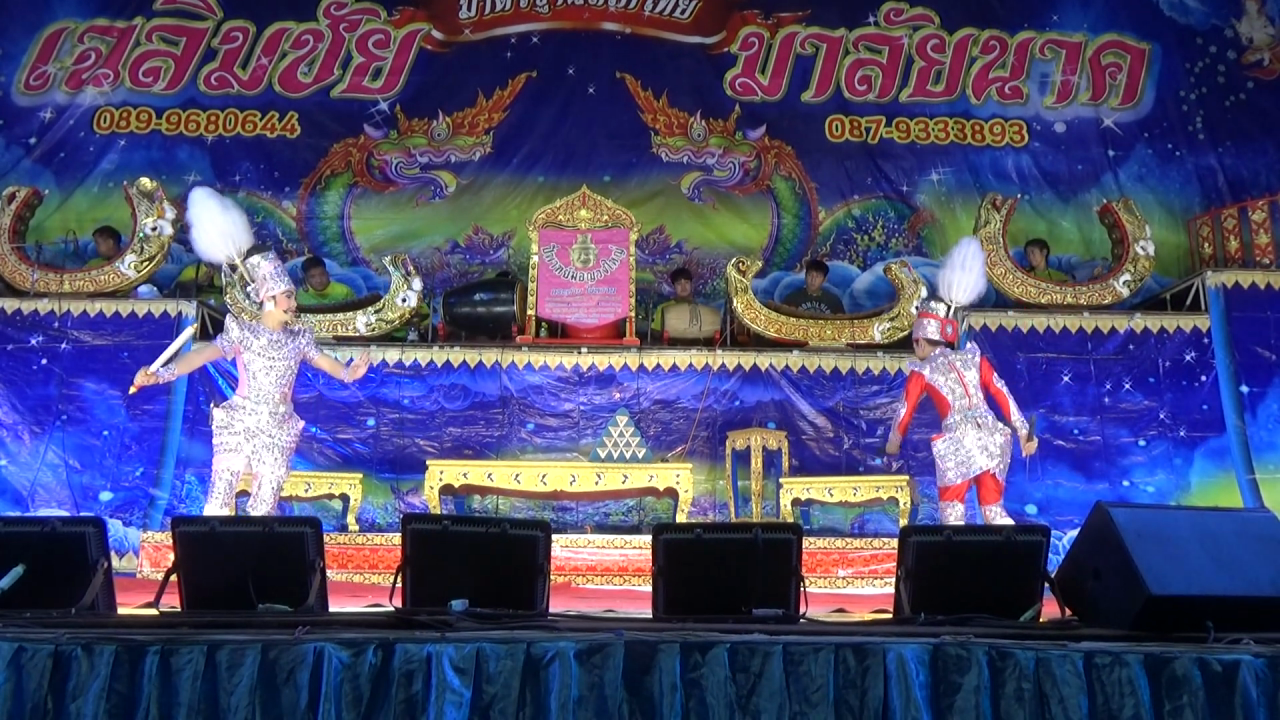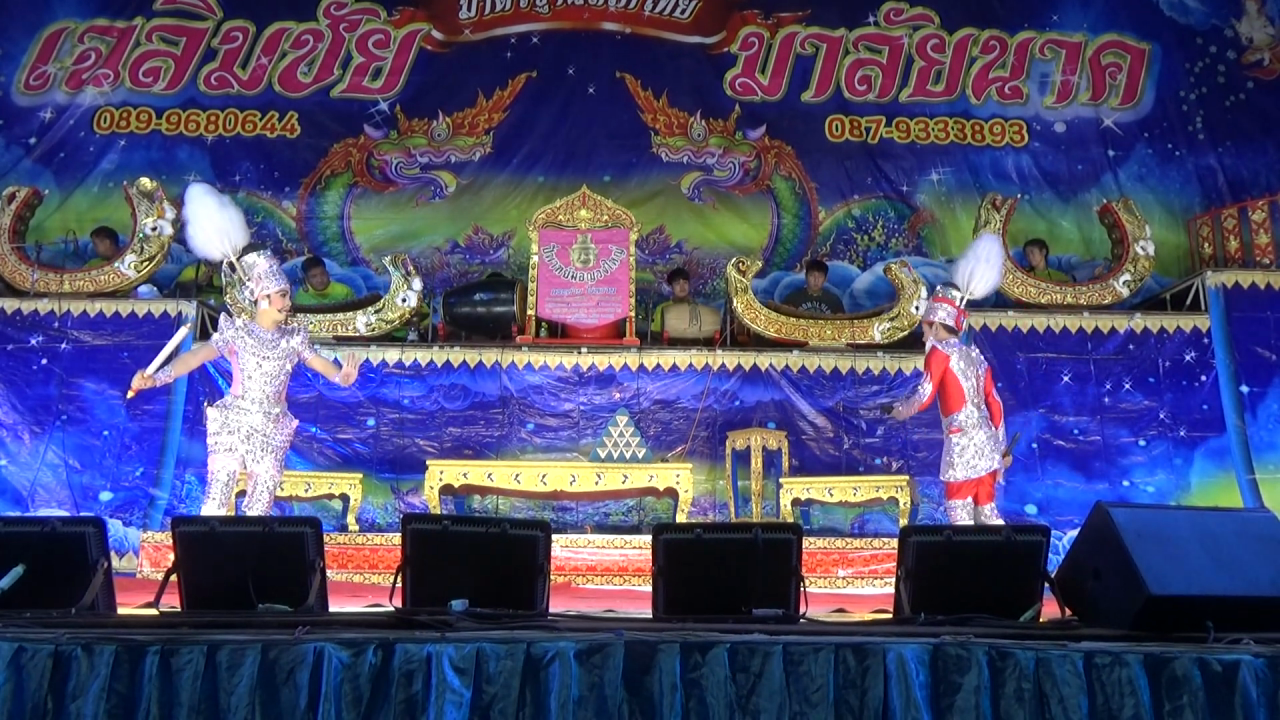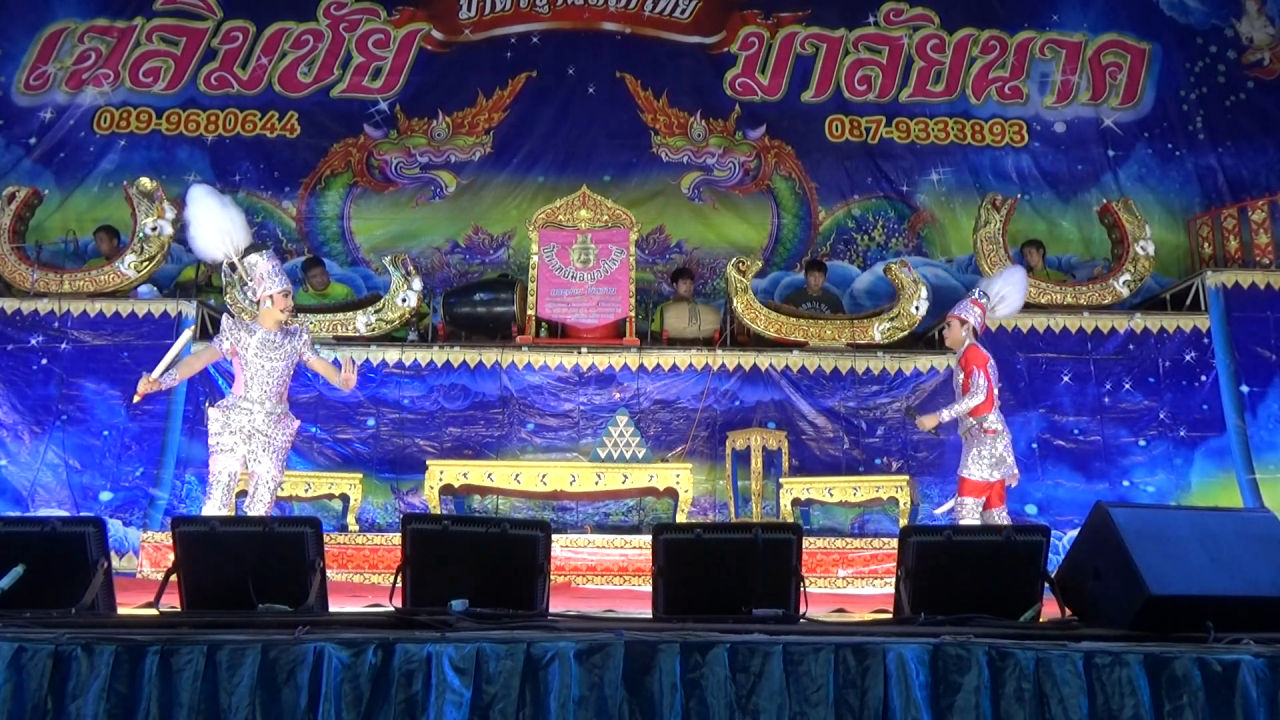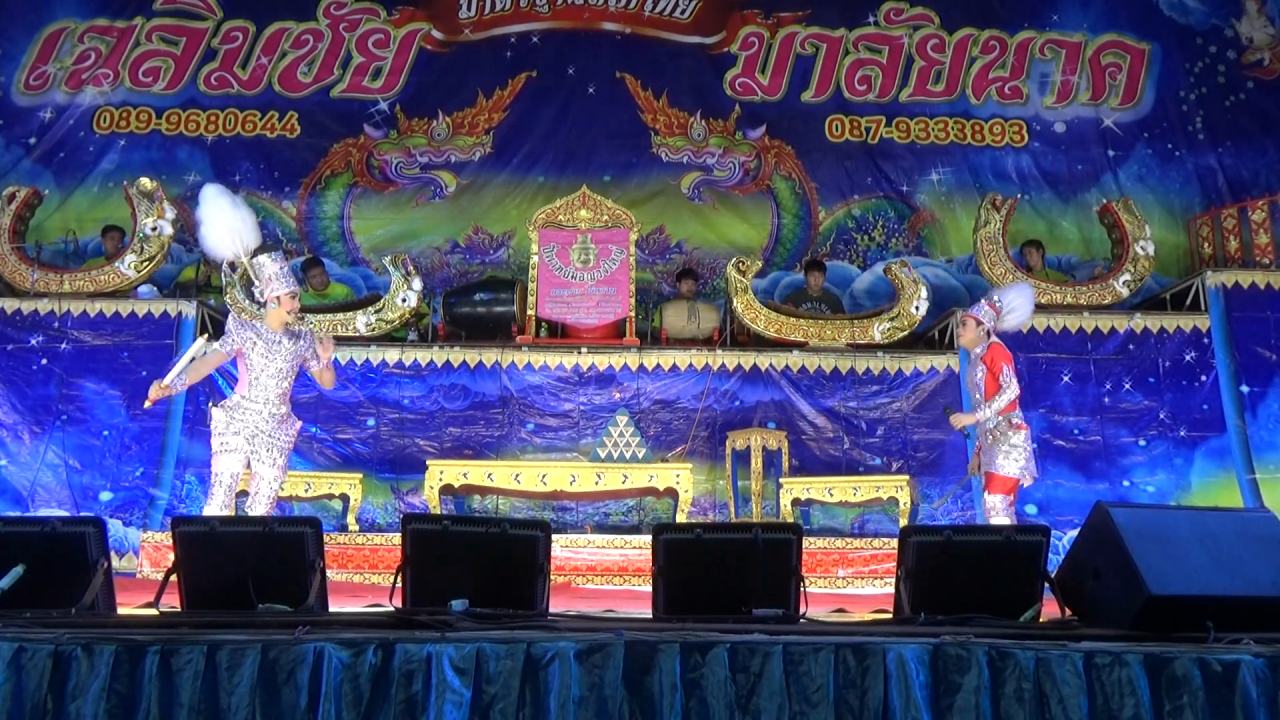
dt=0.5s
person 1, frame 1
left shoulder: (299, 338)
right shoulder: (242, 332)
left elbow: (325, 362)
right elbow: (202, 356)
left wrist: (348, 373)
right wrist: (159, 375)
left hip: (278, 430)
right hip: (239, 423)
left knee: (265, 500)
right knee: (221, 492)
person 1, frame 2
left shoulder: (294, 338)
right shoulder: (236, 333)
left elbow: (320, 363)
right elbow: (198, 355)
left wrist: (342, 377)
right wrist: (157, 378)
left hip: (272, 430)
right hip: (233, 422)
left knee: (261, 496)
right knee: (217, 489)
person 1, frame 3
left shoulder: (296, 337)
right shoulder: (238, 331)
left elbow: (321, 365)
right elbow: (202, 358)
left wrist: (342, 380)
right wrist: (161, 382)
left hip: (274, 430)
right hip: (234, 423)
left knee: (262, 501)
right knee: (220, 494)
person 1, frame 4
left shoulder: (301, 340)
right shoulder: (243, 331)
left elbow: (327, 382)
right elbow: (209, 361)
left wrist: (325, 357)
right wrist: (170, 386)
left hip: (276, 430)
right hip: (237, 423)
left knee: (263, 501)
right knee: (221, 495)
person 2, frame 1
left shoulder: (921, 371)
right shoulder: (974, 357)
left elbow: (904, 414)
right elbow: (1001, 393)
left wrist: (892, 444)
right wrist: (1023, 431)
left hip: (957, 444)
right hip: (990, 439)
left knee: (952, 516)
right knee: (994, 510)
person 2, frame 2
left shoulder: (939, 352)
right shoulder: (975, 354)
left elbow: (925, 396)
right elbow: (994, 401)
left wrist: (901, 410)
right wrist: (1000, 444)
left hip: (962, 439)
right hip: (984, 439)
left knee: (959, 512)
right knee: (986, 510)
person 2, frame 3
left shoulder: (972, 352)
right shoulder: (973, 357)
left elbow: (979, 394)
left wrist: (938, 417)
left hip: (985, 441)
right hip: (988, 442)
left knee: (967, 510)
right knee: (995, 514)
person 2, frame 4
left shoulder: (994, 349)
right shoulder: (974, 363)
left elbow: (1011, 390)
left wrist: (974, 416)
right wrist: (978, 453)
left hip: (1008, 440)
right hip: (991, 444)
left knee: (996, 506)
right knee: (997, 512)
